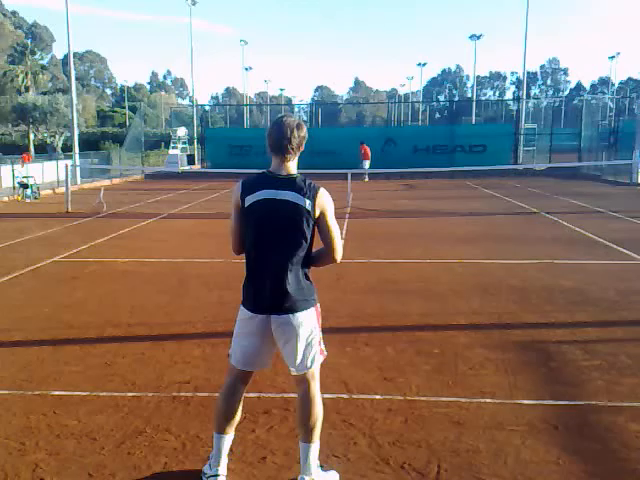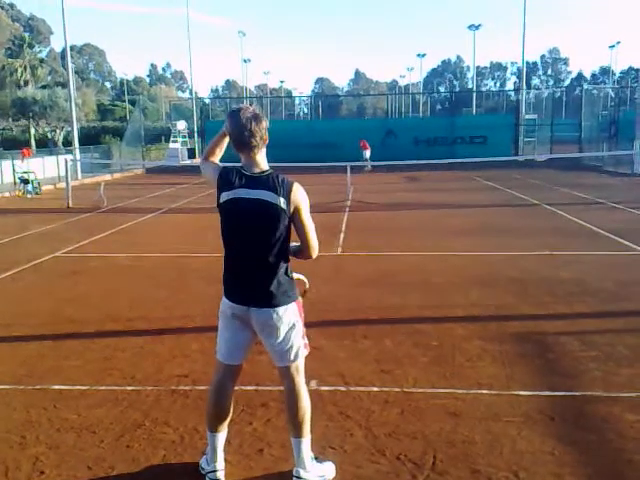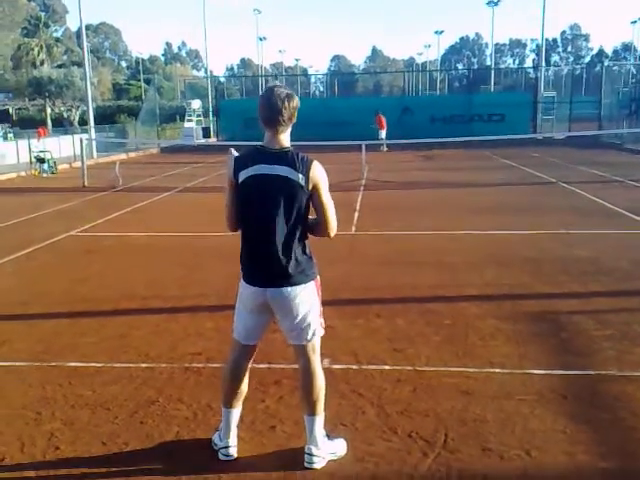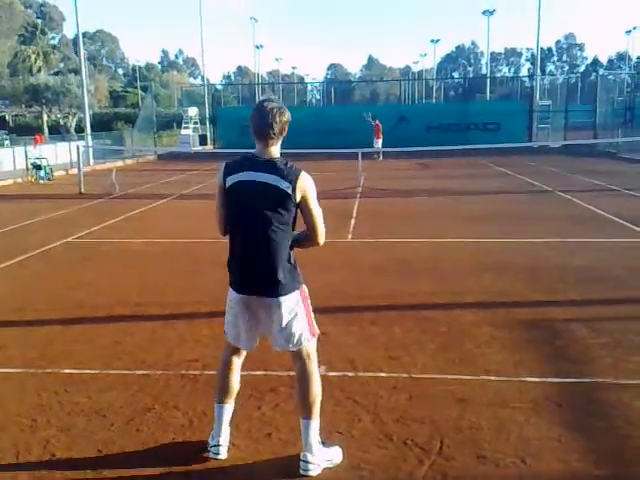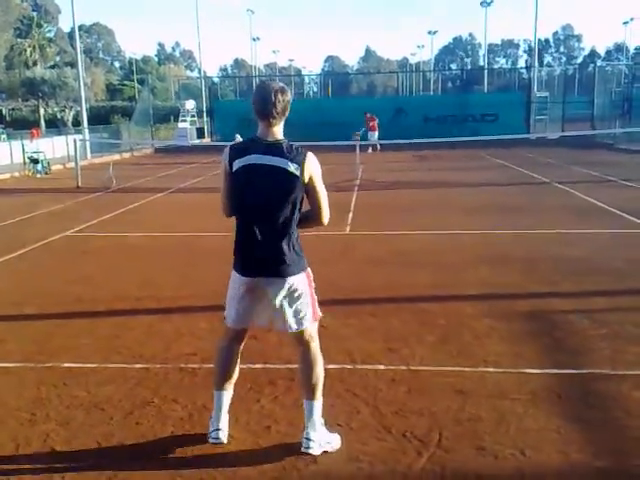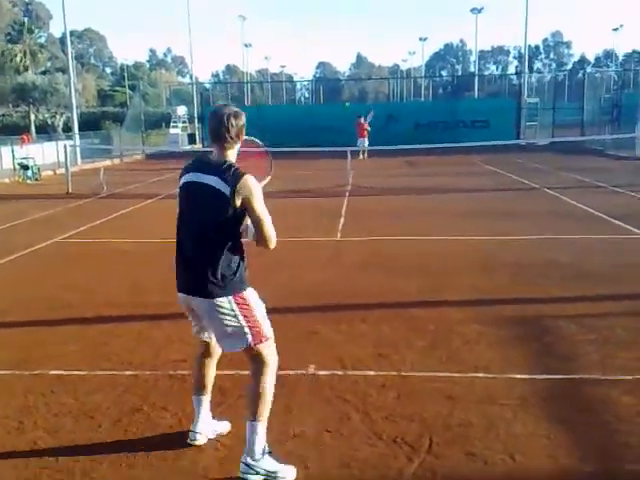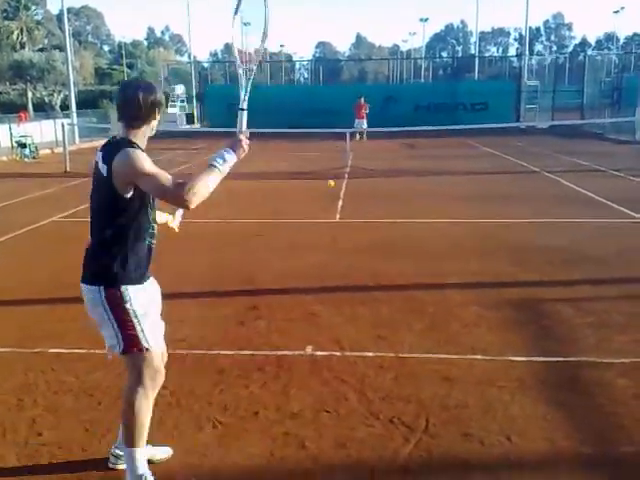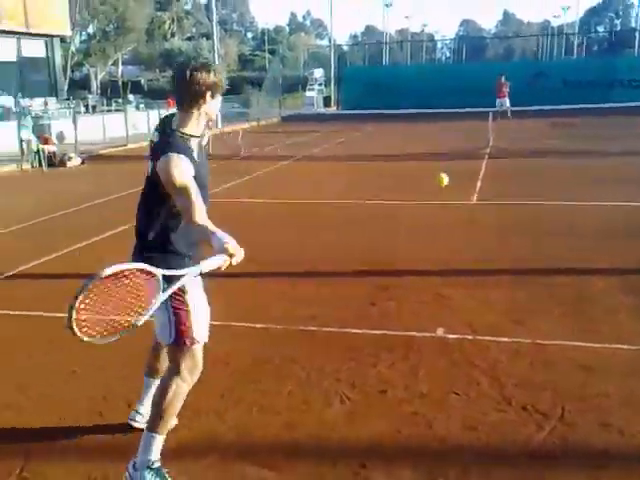
dt=0.5s
person 1, frame 1
left shoulder: (244, 189)
right shoulder: (317, 195)
left elbow: (237, 247)
right elbow: (333, 255)
left hip: (255, 304)
right hip: (297, 305)
left knee: (236, 380)
right knee: (308, 384)
person 1, frame 2
left shoulder: (223, 180)
right shoulder: (291, 191)
left elbow: (205, 161)
right elbow: (311, 251)
left wrist: (228, 127)
left hip: (235, 300)
right hip: (278, 301)
left knee: (224, 376)
right knee: (294, 379)
person 1, frame 3
left shoulder: (239, 165)
right shoulder: (310, 169)
left elbow: (232, 224)
right elbow: (328, 229)
left hip: (254, 278)
right hip: (296, 279)
left knee: (240, 354)
right knee: (309, 356)
left ankle: (227, 438)
right ankle: (316, 445)
person 1, frame 4
left shoulder: (229, 172)
right shoulder: (298, 179)
left elbow: (223, 227)
right elbow: (317, 237)
left hip: (242, 284)
right hip: (282, 287)
left knee: (233, 353)
right knee: (306, 361)
left ankle: (219, 438)
person 1, frame 5
left shoulder: (233, 155)
right shoulder: (304, 160)
left elbow: (228, 209)
right elbow: (321, 217)
left hip: (247, 268)
right hip: (288, 269)
left knee: (232, 338)
right knee: (308, 344)
left ankle: (218, 423)
right ankle: (314, 432)
person 1, frame 6
left shoulder: (188, 173)
right shoulder: (243, 182)
right elbow: (267, 241)
right wrist: (252, 229)
left hip: (188, 287)
right hip: (223, 290)
left knee: (211, 346)
right knee: (265, 360)
left ankle: (201, 423)
person 1, frame 7
left shoulder: (116, 151)
right shoulder: (129, 158)
right elbow: (185, 197)
left wrist: (158, 216)
right wrist: (228, 155)
left hip: (131, 278)
right hip: (113, 285)
left knee: (153, 361)
right knee: (148, 374)
person 1, frame 8
left shoulder: (177, 131)
right shoulder: (175, 161)
right elbow: (198, 222)
right wrist: (222, 240)
left hip: (168, 263)
right hip: (170, 266)
left knee: (172, 338)
right knee: (187, 366)
left ankle: (144, 409)
